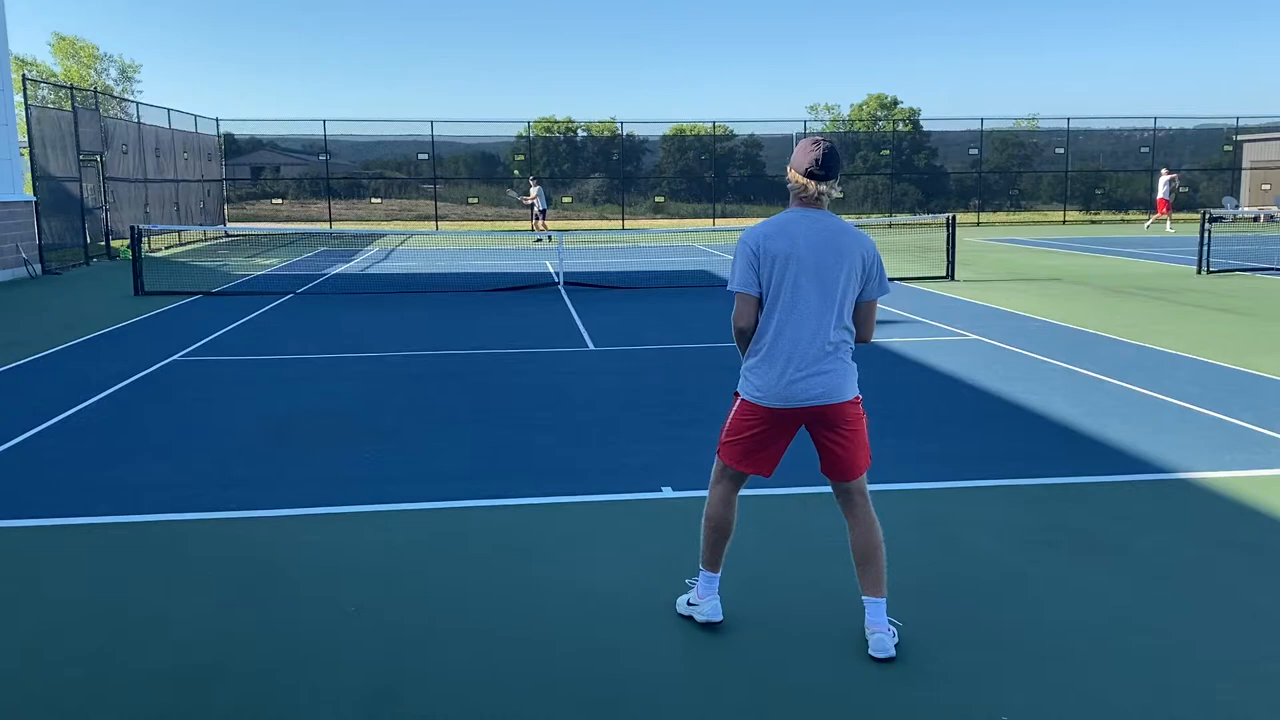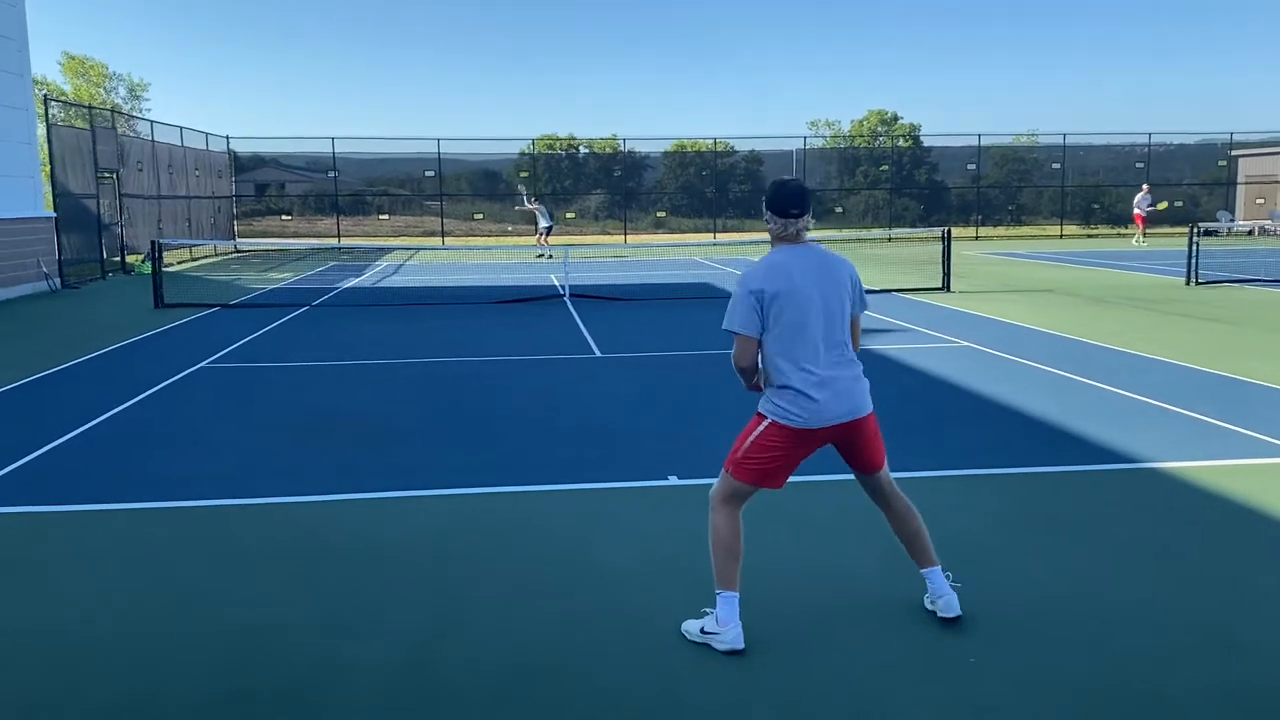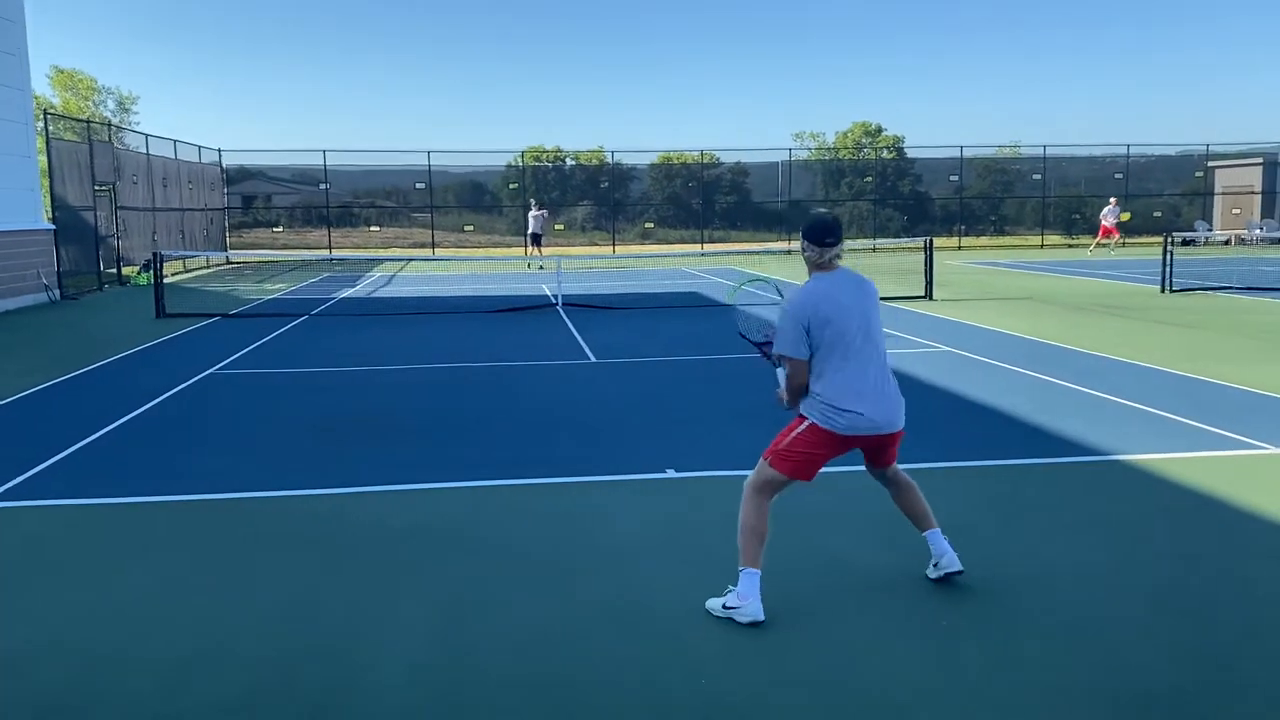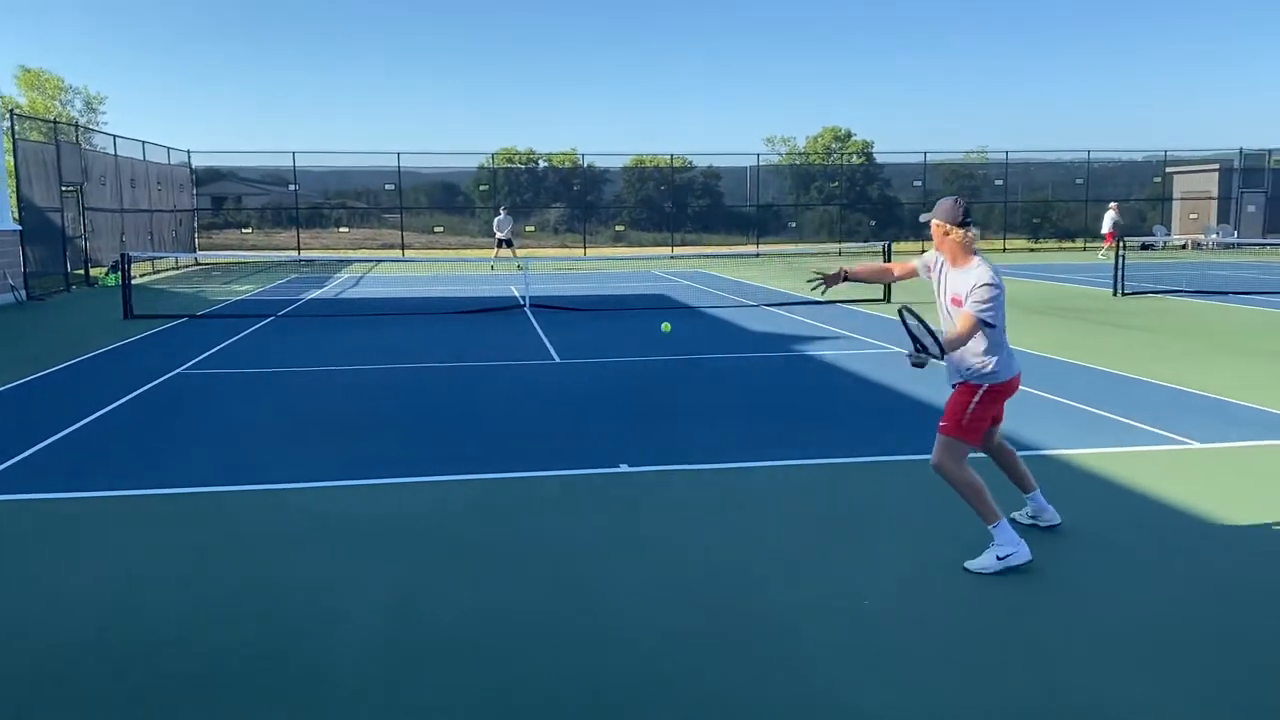
dt=0.7s
person 1, frame 1
left shoulder: (758, 238)
right shoulder: (861, 245)
left elbow: (743, 322)
right elbow: (865, 332)
left hip: (767, 390)
right hip: (835, 390)
left knee: (724, 483)
right knee: (856, 501)
left ankle: (705, 594)
right ankle: (879, 627)
person 1, frame 2
left shoulder: (755, 278)
right shoulder: (843, 268)
left elbow: (743, 359)
right elbow: (853, 342)
left wrist: (754, 381)
left hip: (791, 412)
right hip: (853, 403)
left knee: (723, 500)
right knee: (886, 492)
left ankle: (725, 621)
right ankle: (940, 592)
person 1, frame 3
left shoulder: (797, 305)
right shoulder: (865, 288)
left elbow: (798, 381)
left wrist: (789, 399)
left hip: (834, 419)
right hip: (888, 417)
left knee: (757, 490)
right knee: (891, 475)
left ankle: (746, 593)
right ankle: (944, 555)
person 1, frame 4
left shoulder: (984, 280)
right shoulder: (942, 260)
left elbow: (962, 334)
right elbow: (893, 271)
right wrist: (843, 274)
left hip: (987, 379)
right hip: (976, 377)
left knee: (946, 461)
right knee: (989, 442)
left ankle: (1008, 545)
right ankle: (1040, 508)
